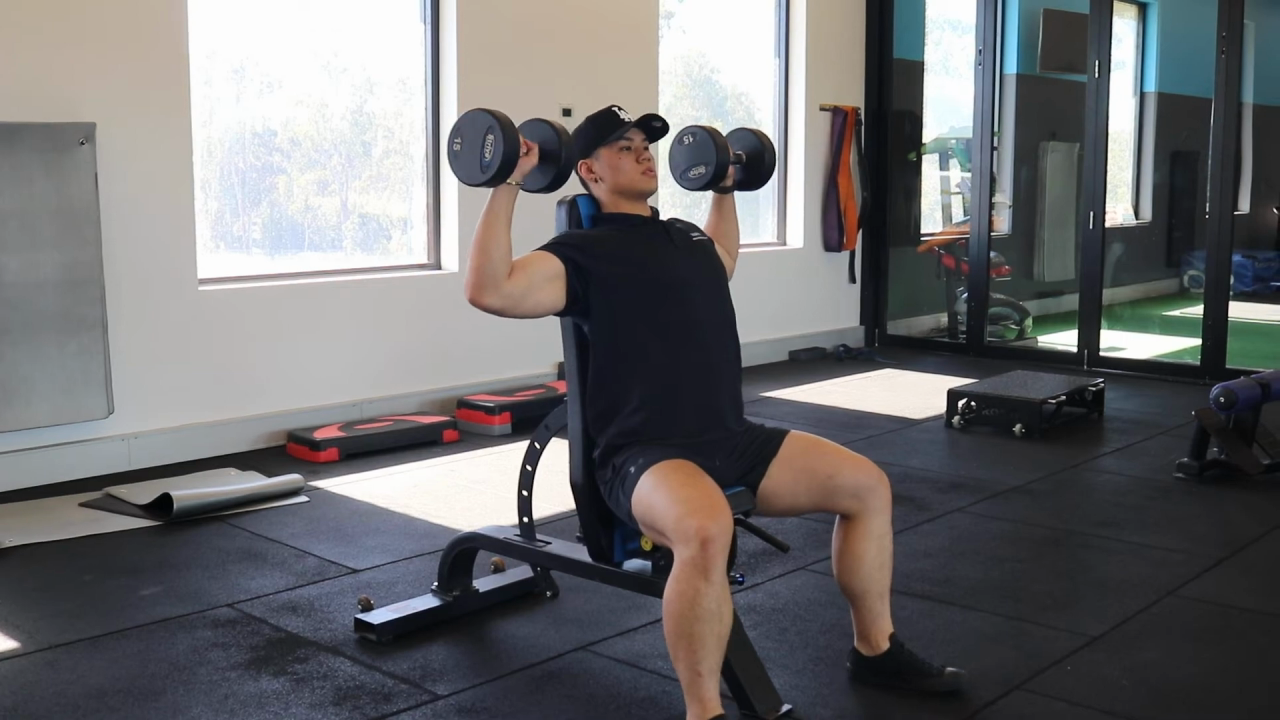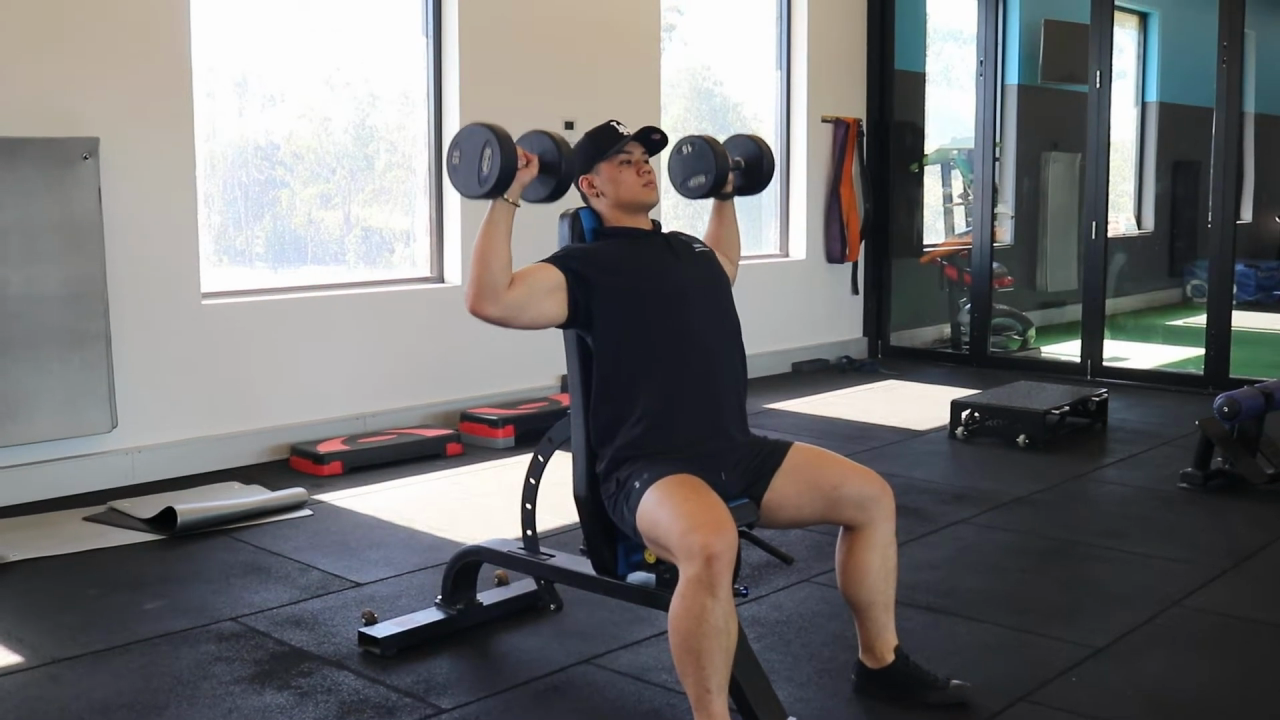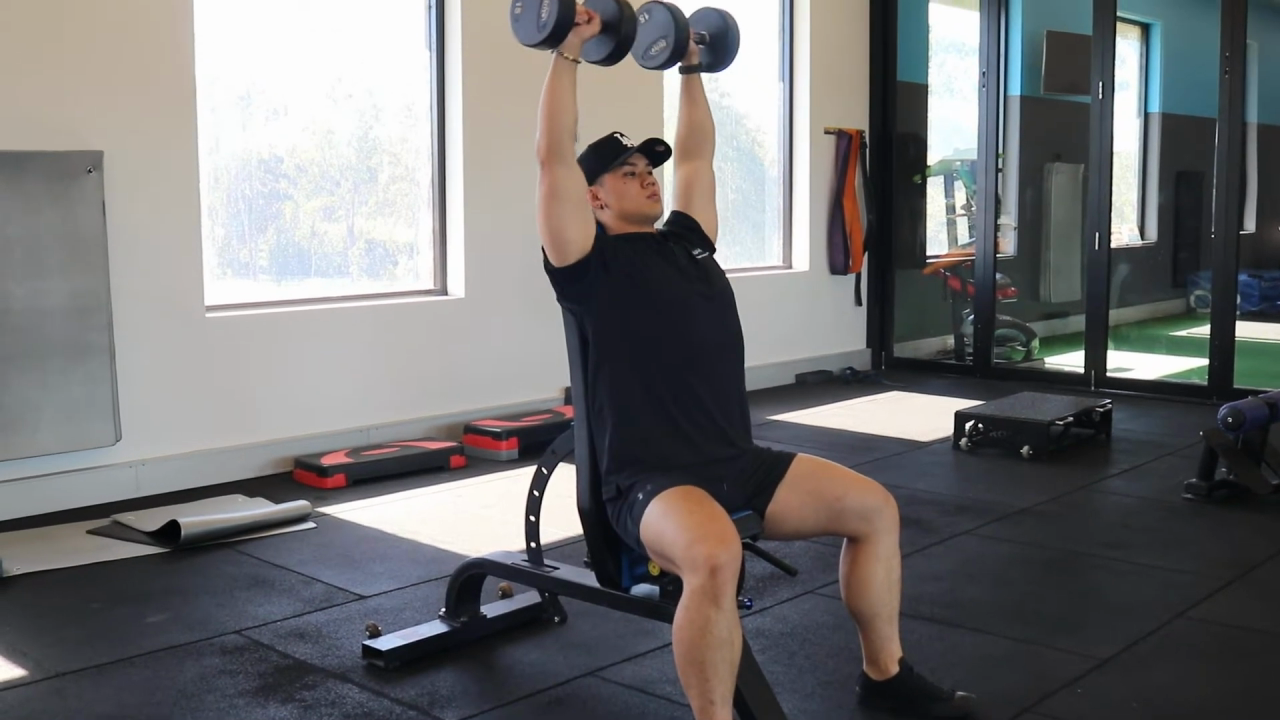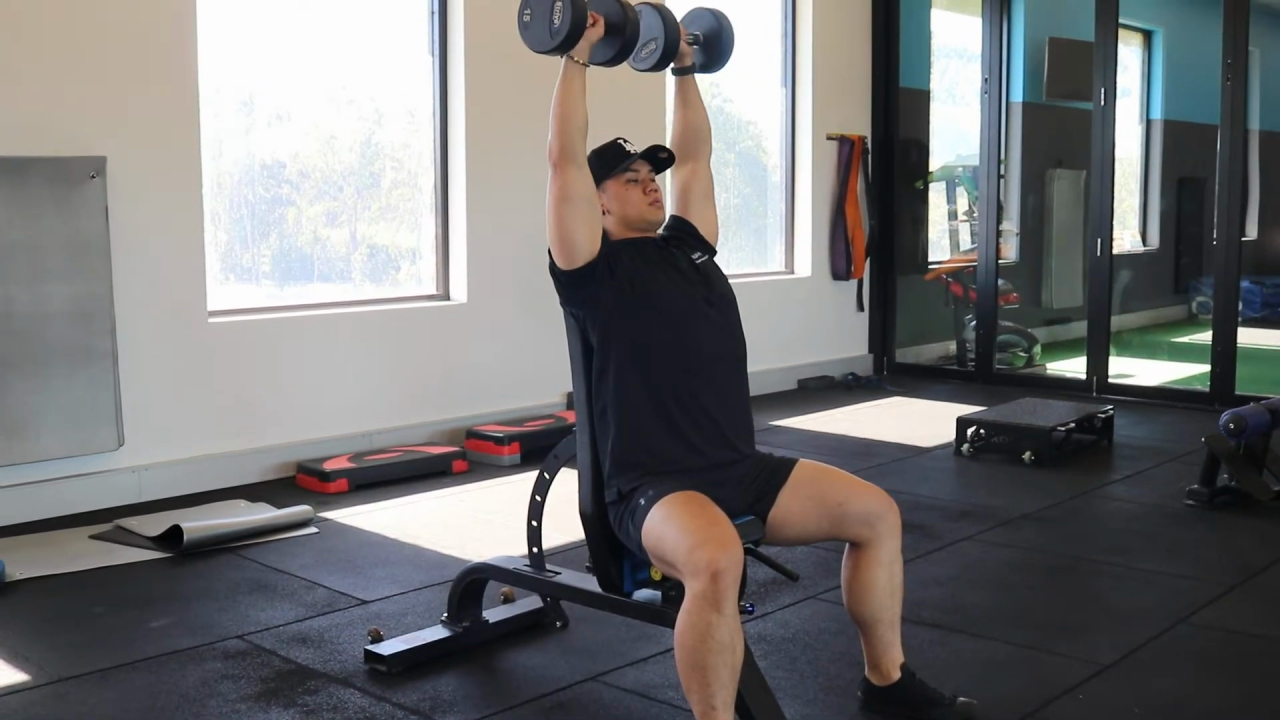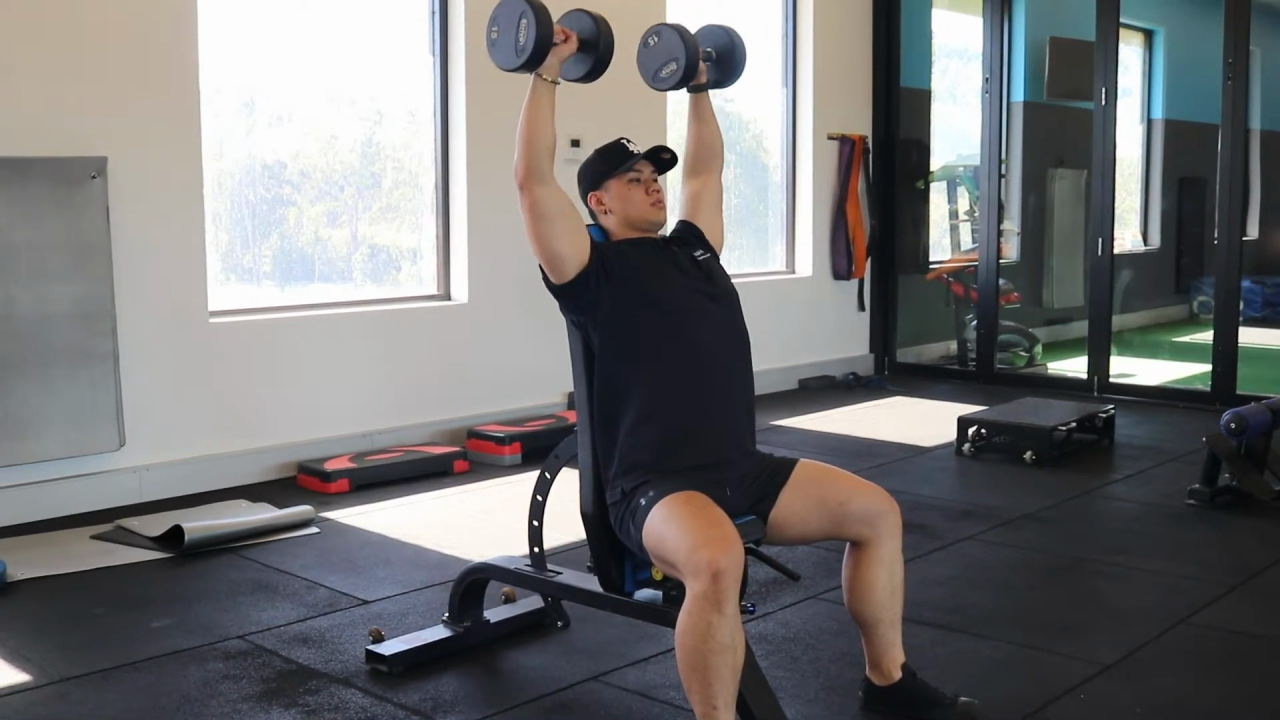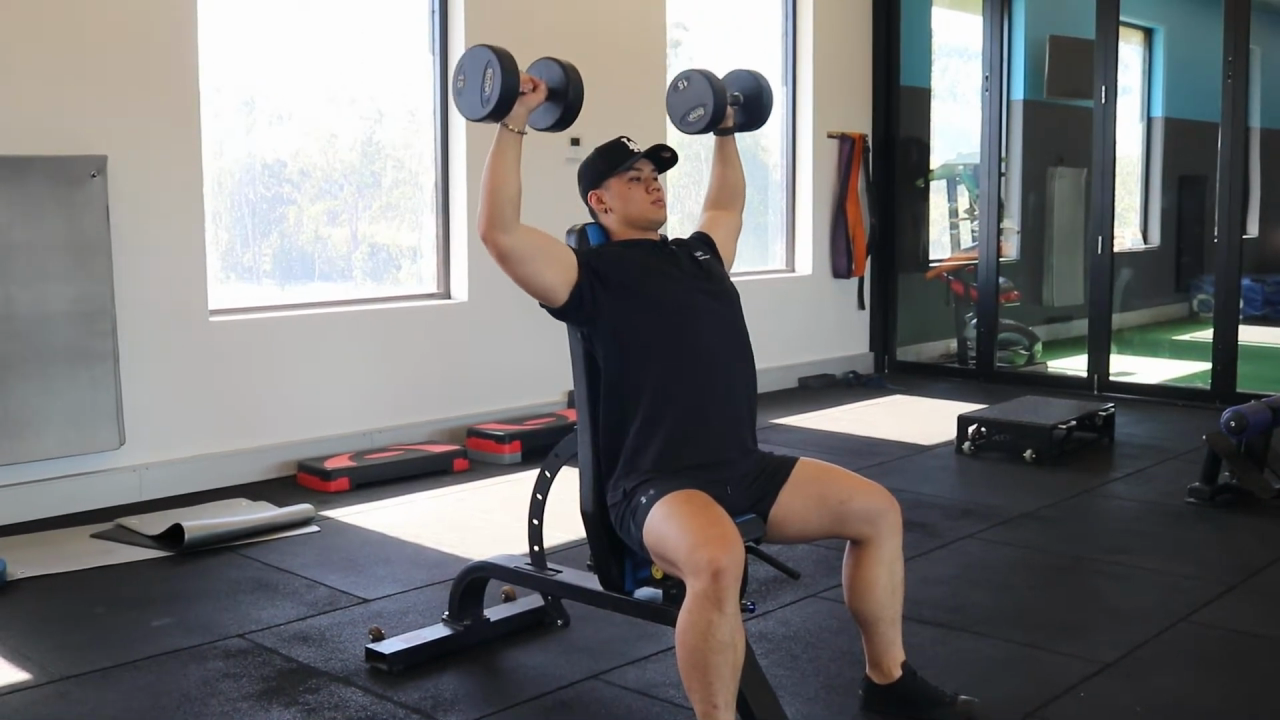
dt=0.7s
person 1, frame 1
left shoulder: (684, 236)
right shoulder: (586, 251)
left elbow: (723, 259)
right elbow: (488, 290)
left wrist: (724, 188)
right wrist: (507, 185)
left hip: (731, 437)
right hip: (647, 454)
left knee: (866, 486)
right knee: (705, 532)
left ankle: (876, 649)
person 1, frame 2
left shoulder: (687, 249)
right shoulder: (587, 266)
left elbow: (726, 259)
right elbow: (487, 300)
left wrist: (723, 193)
right wrist: (506, 196)
left hip: (735, 451)
right hip: (649, 468)
left knee: (871, 497)
right knee: (711, 546)
left ankle: (881, 662)
person 1, frame 3
left shoulder: (686, 240)
right shoulder: (594, 263)
left elbow: (698, 152)
right elbow: (552, 157)
left wrist: (690, 68)
right wrist: (569, 51)
left hip: (739, 461)
right hip: (654, 480)
left knee: (874, 508)
right knee: (715, 558)
person 1, frame 4
left shoulder: (687, 245)
right shoulder: (597, 268)
left elbow: (695, 156)
right elbow: (565, 160)
left wrist: (683, 70)
right wrist: (578, 54)
left hip: (739, 467)
right hip: (656, 485)
left knee: (877, 514)
right knee: (717, 563)
person 1, frame 5
left shoulder: (691, 249)
right shoulder: (596, 270)
left elbow: (705, 168)
right elbow: (533, 181)
left wrist: (697, 88)
right wrist: (547, 72)
left hip: (742, 468)
right hip: (656, 485)
left knee: (877, 512)
right knee: (717, 563)
person 1, frame 6
left shoulder: (696, 254)
right shoulder: (597, 274)
left elbow: (729, 206)
right elbow: (498, 232)
left wrist: (723, 133)
right wrist: (513, 125)
left hip: (743, 467)
right hip: (657, 483)
left knee: (878, 510)
right knee: (718, 563)
